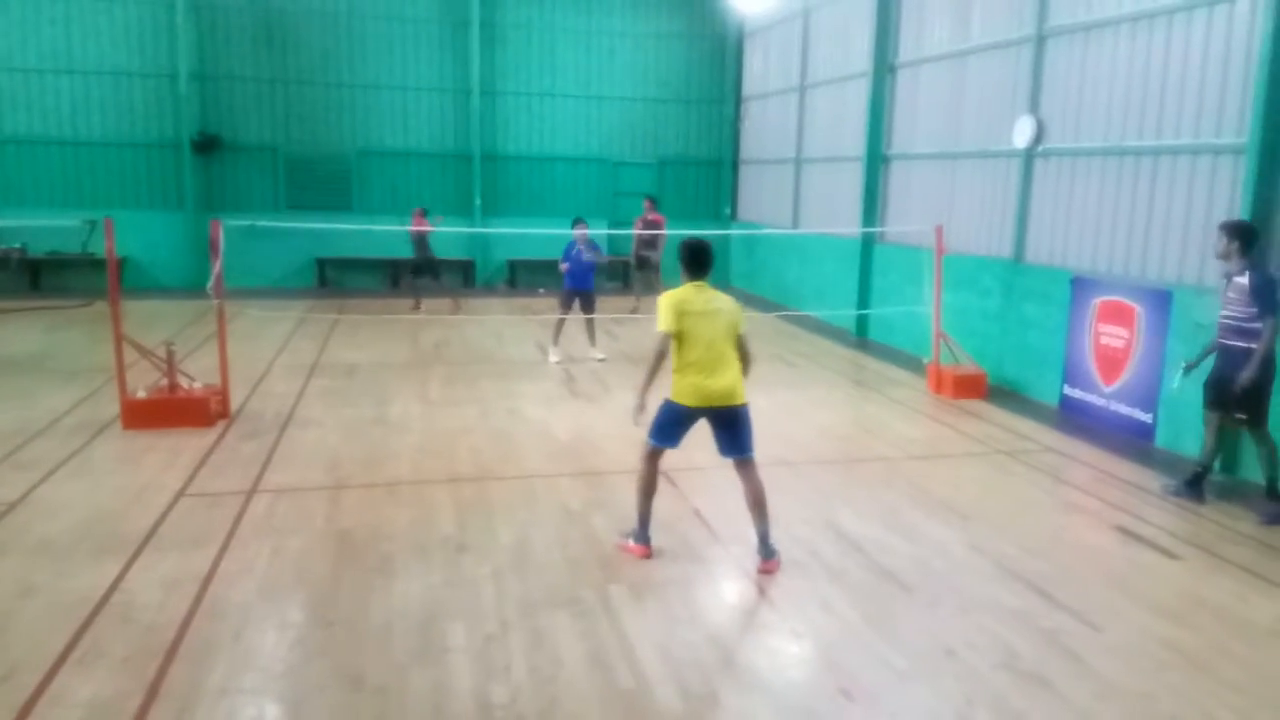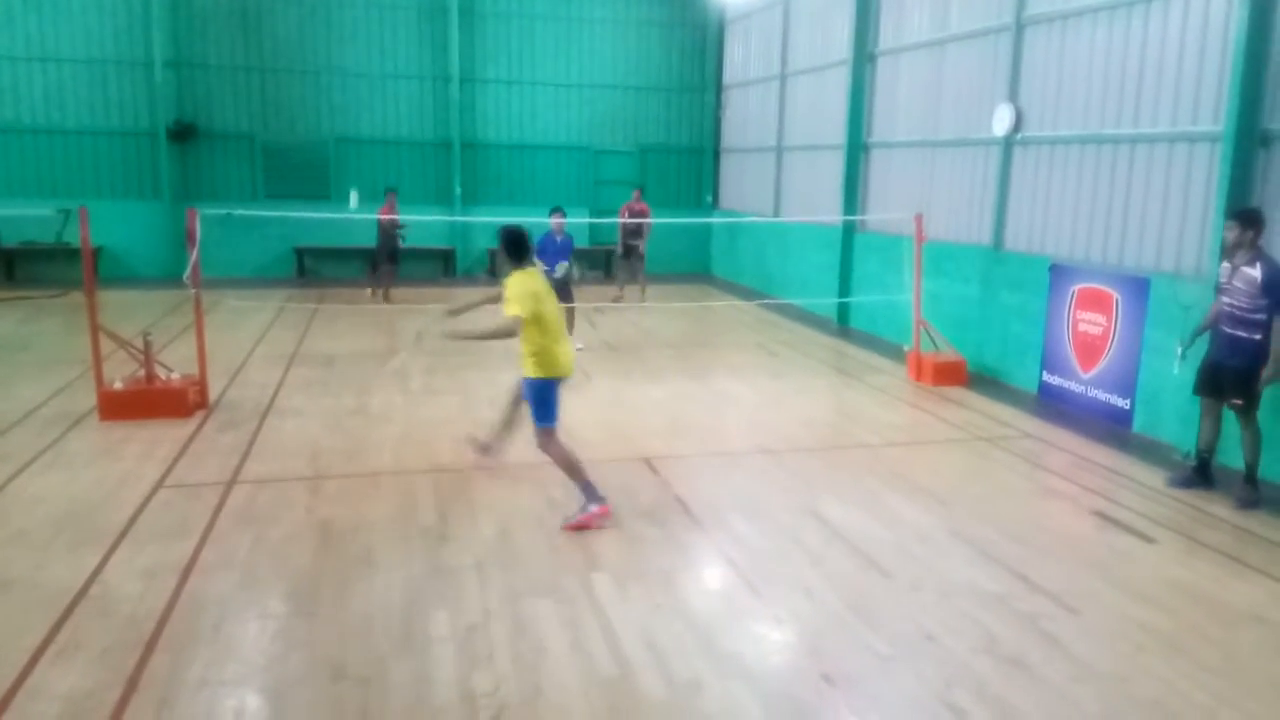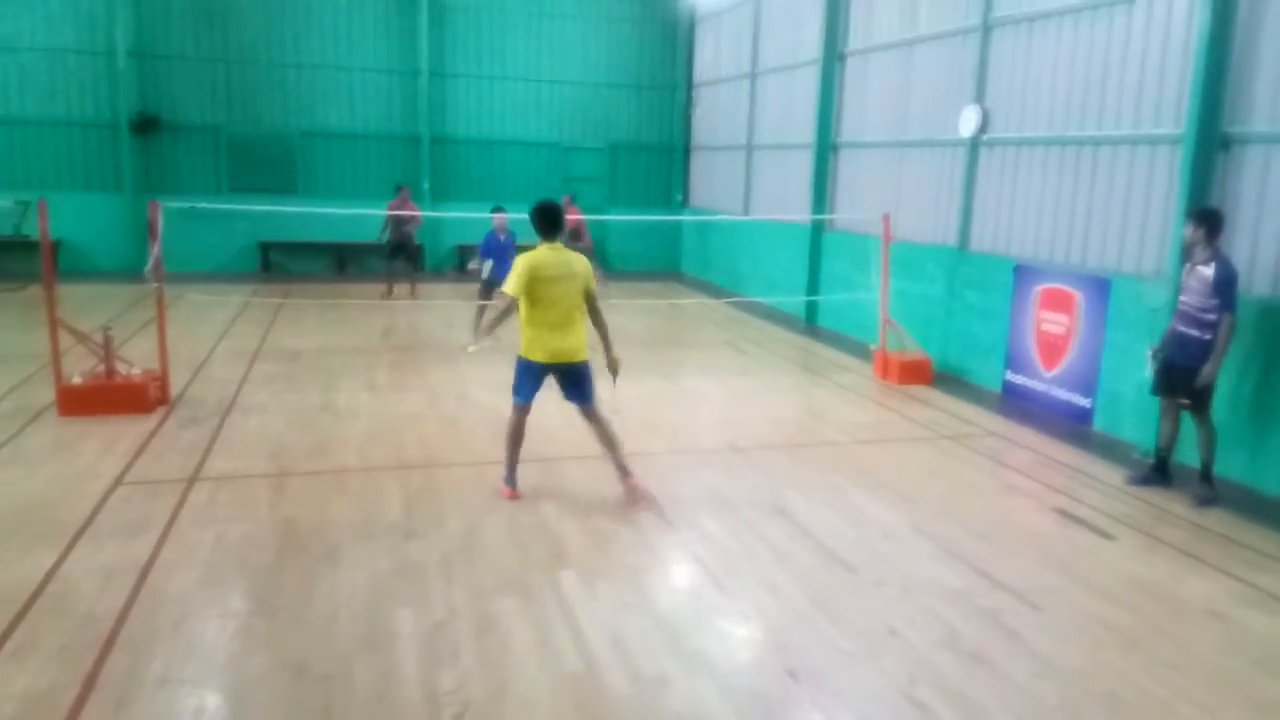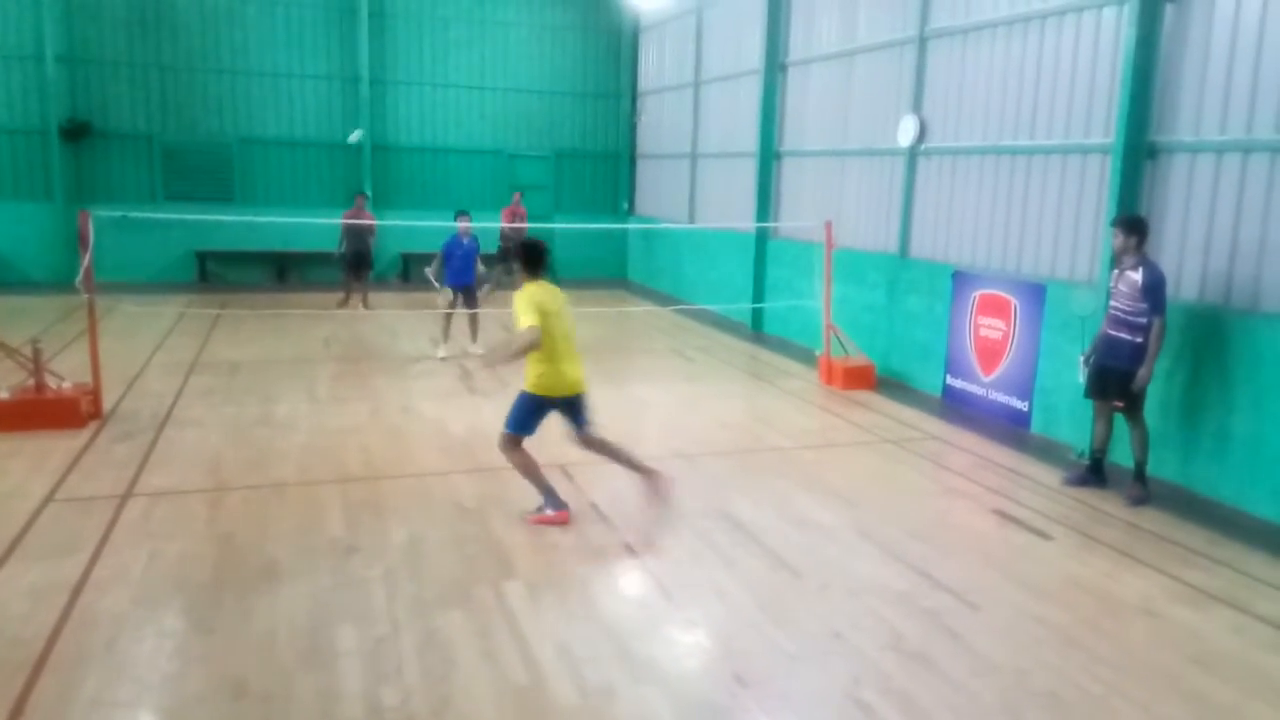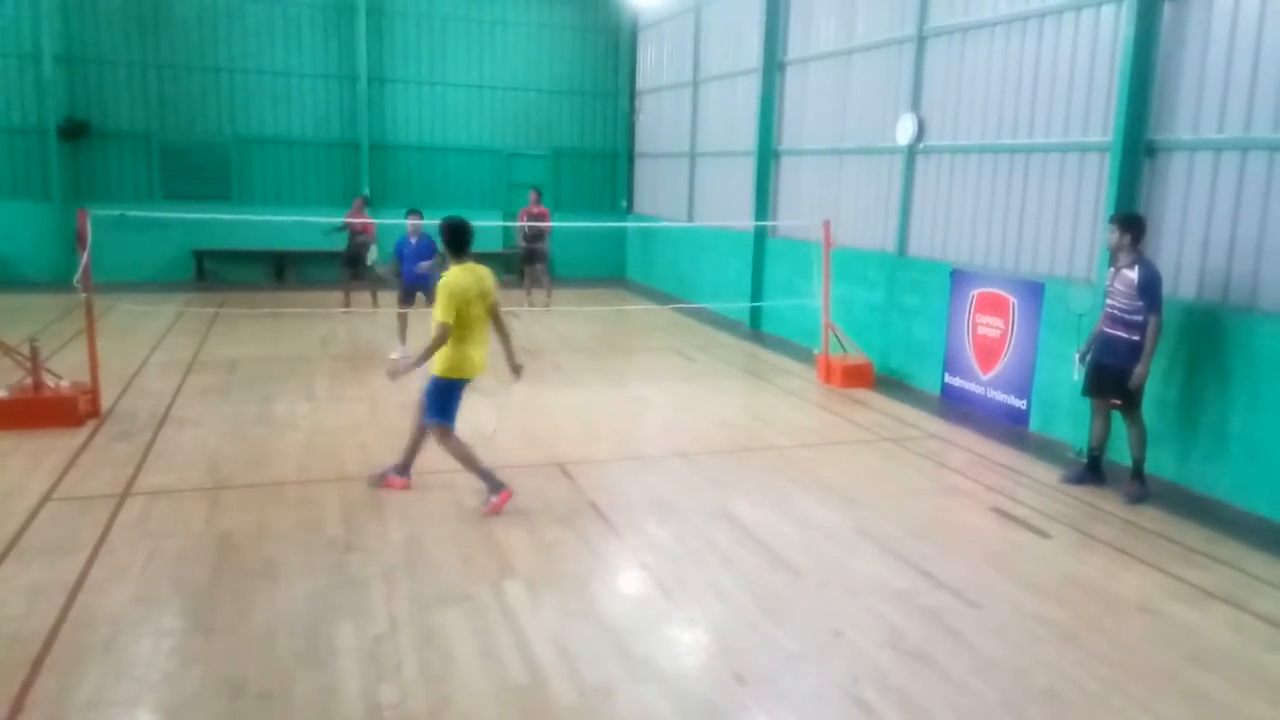
dt=1s
person 1, frame 1
left shoulder: (672, 300)
right shoulder: (728, 303)
left elbow: (663, 347)
right elbow: (744, 357)
left wrist: (642, 393)
left hip: (687, 393)
right hip: (730, 395)
left knee: (651, 455)
right knee: (747, 468)
left ankle: (641, 538)
right ankle: (766, 550)
person 1, frame 2
left shoulder: (518, 283)
right shoulder: (532, 274)
left elbow: (511, 327)
right elbow: (505, 295)
left wrist: (466, 334)
right wrist: (466, 306)
left hip: (543, 364)
right hip: (557, 356)
left knee: (546, 438)
right knee: (519, 394)
left ankle: (594, 502)
right ankle: (492, 443)
person 1, frame 3
left shoulder: (527, 262)
right shoulder: (581, 263)
left elbow: (508, 306)
right elbow: (595, 312)
left wrist: (484, 333)
right wrist: (610, 353)
left hip: (535, 352)
right hip: (573, 352)
left knee: (519, 413)
right knee: (593, 416)
left ankle: (510, 481)
right ankle: (626, 478)
person 1, frame 4
left shoulder: (524, 297)
right shoulder: (557, 294)
left elbow: (532, 339)
left wrist: (502, 356)
right wrist: (514, 346)
left hip: (542, 384)
right hip: (572, 379)
left knee: (508, 444)
right knee: (585, 437)
left ankle: (554, 505)
right ankle: (649, 475)
person 1, frame 5
left shoulder: (450, 283)
right shoulder: (484, 274)
left elbow: (443, 335)
right elbow: (498, 320)
left wrist: (410, 364)
right wrist: (511, 357)
left hip: (453, 364)
right hip: (471, 359)
left knee: (443, 434)
right knee: (426, 413)
left ankle: (496, 487)
right ankle: (402, 469)
person 2, frame 1
right shoulder: (1230, 278)
left wrist: (1254, 367)
right wrist: (1199, 357)
left hip: (1248, 369)
right hip: (1226, 363)
right knee: (1212, 422)
right ankle: (1195, 483)
person 2, frame 2
right shoulder: (1227, 263)
right wrist: (1194, 335)
left hip: (1247, 358)
right hip: (1218, 351)
left knee: (1246, 417)
right knee: (1208, 407)
left ankle: (1250, 482)
right ankle: (1201, 470)
person 2, frame 3
left shoulder: (1222, 271)
right shoulder: (1190, 265)
left elbow: (1227, 320)
left wrist: (1214, 362)
right wrist: (1162, 343)
left hip: (1198, 358)
right hip: (1175, 352)
left knee: (1200, 416)
right knee: (1168, 407)
left ankle: (1206, 480)
right ankle: (1160, 468)
person 2, frame 4
left shoulder: (1151, 276)
right shoulder: (1117, 271)
left elbow: (1158, 324)
left wrist: (1148, 366)
right wrist: (1093, 348)
left hip: (1130, 362)
right hip: (1106, 356)
left knee: (1134, 417)
right knee: (1101, 409)
left ankle: (1140, 480)
right ankle: (1095, 469)
person 2, frame 5
left shoulder: (1147, 274)
right shoulder: (1114, 268)
left elbow: (1154, 321)
left wrist: (1144, 363)
right wrist: (1088, 345)
left hip: (1127, 360)
right hip: (1103, 354)
left knee: (1131, 415)
right knee: (1099, 407)
left ankle: (1138, 478)
right ankle: (1093, 467)
